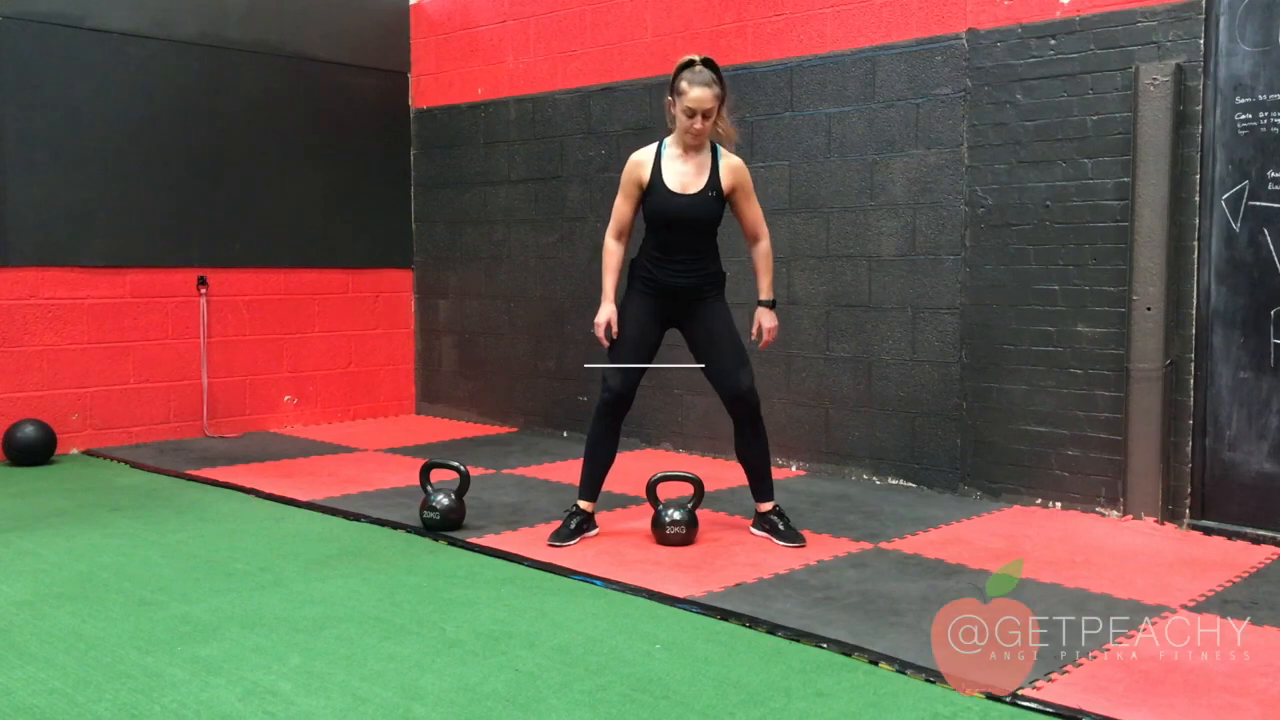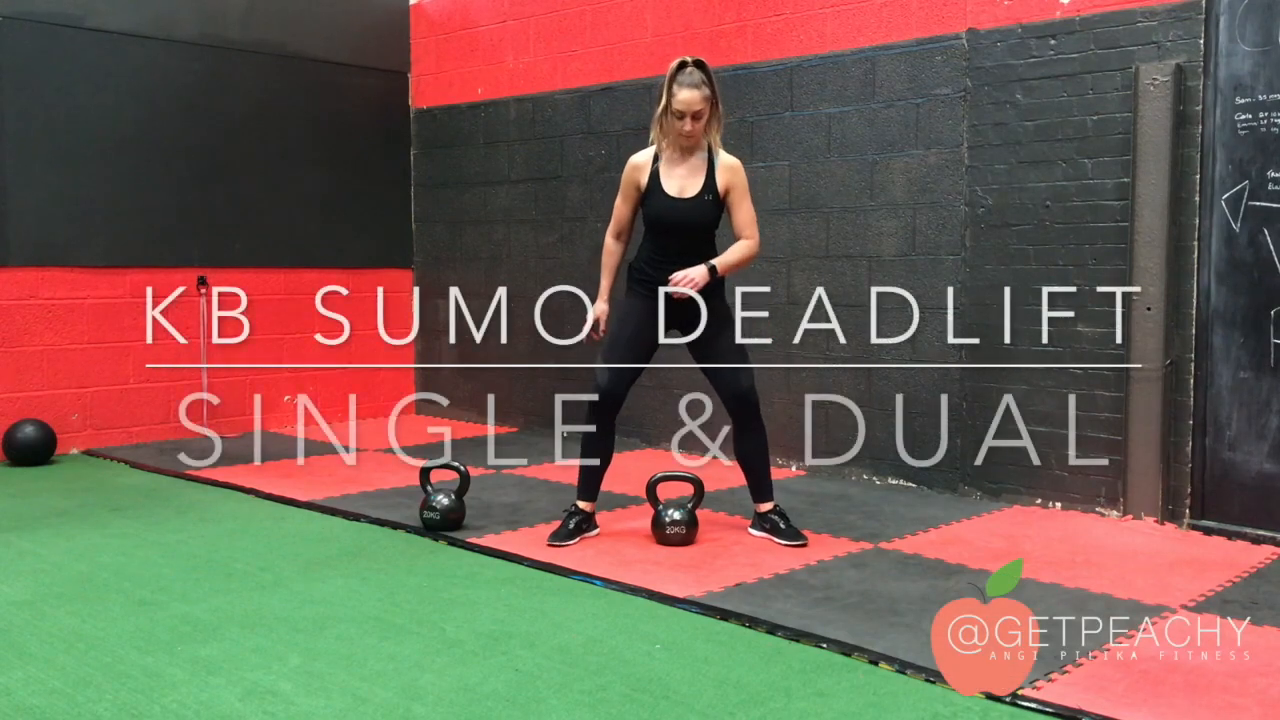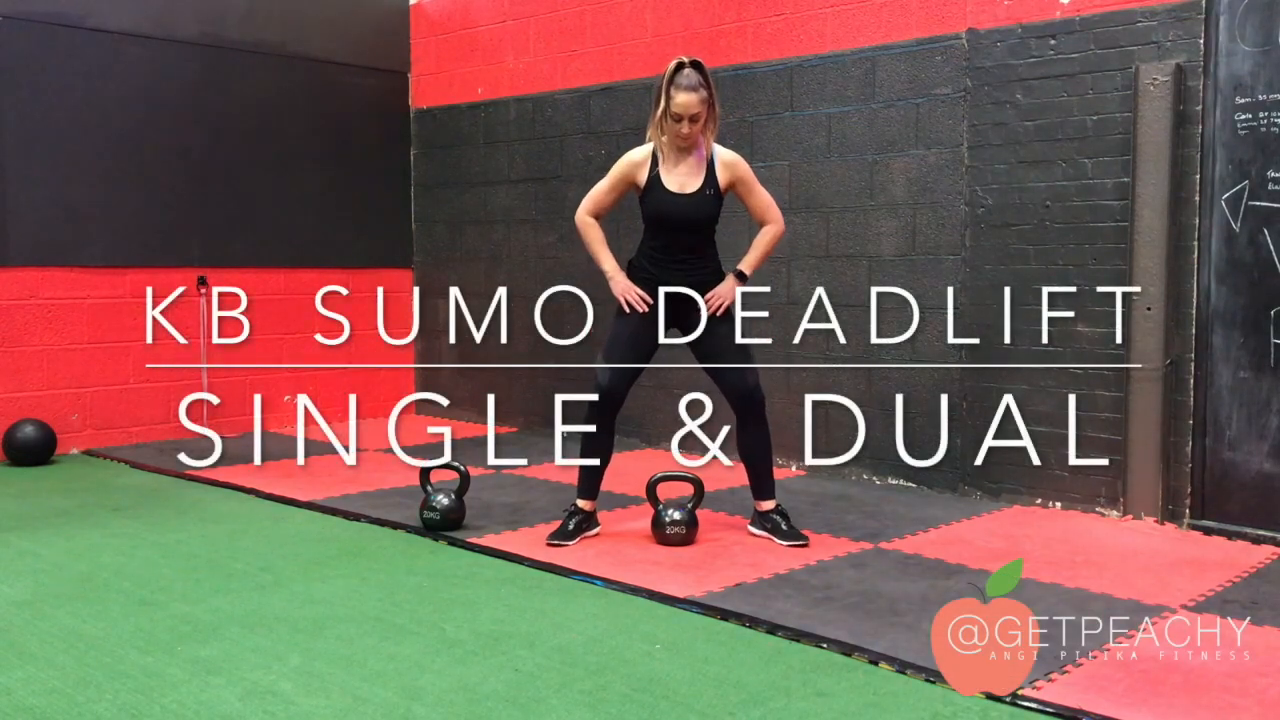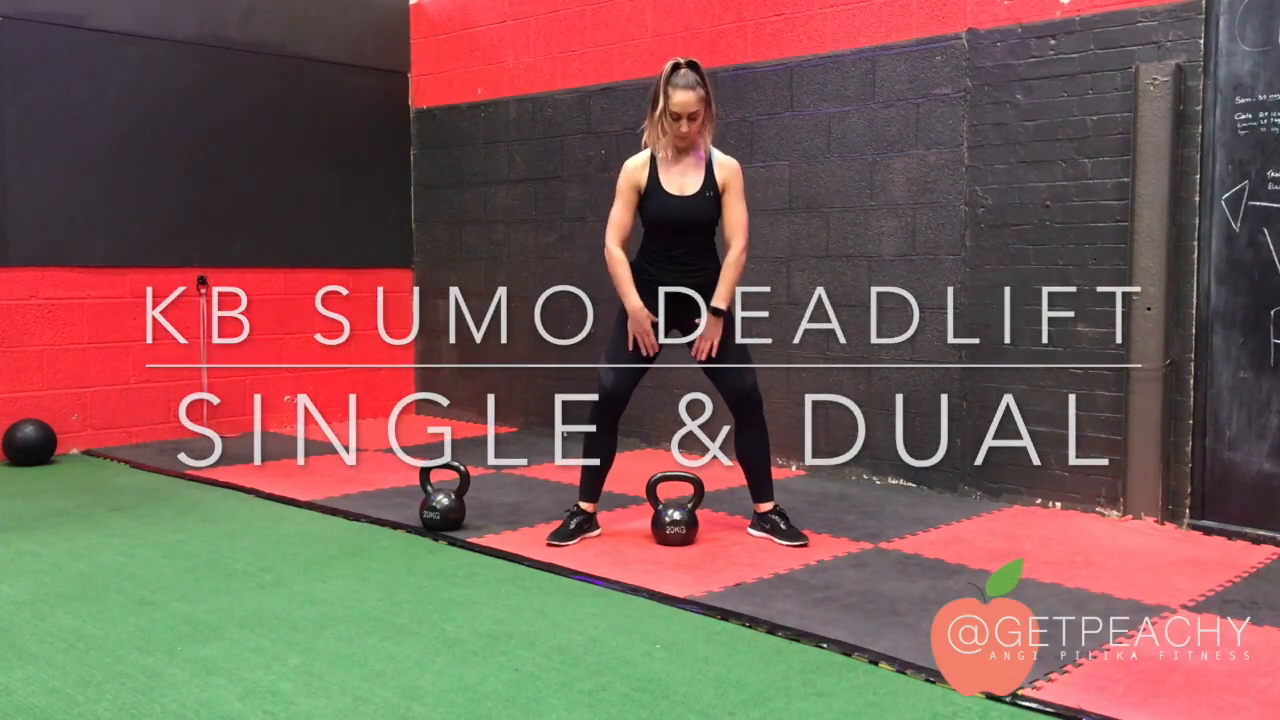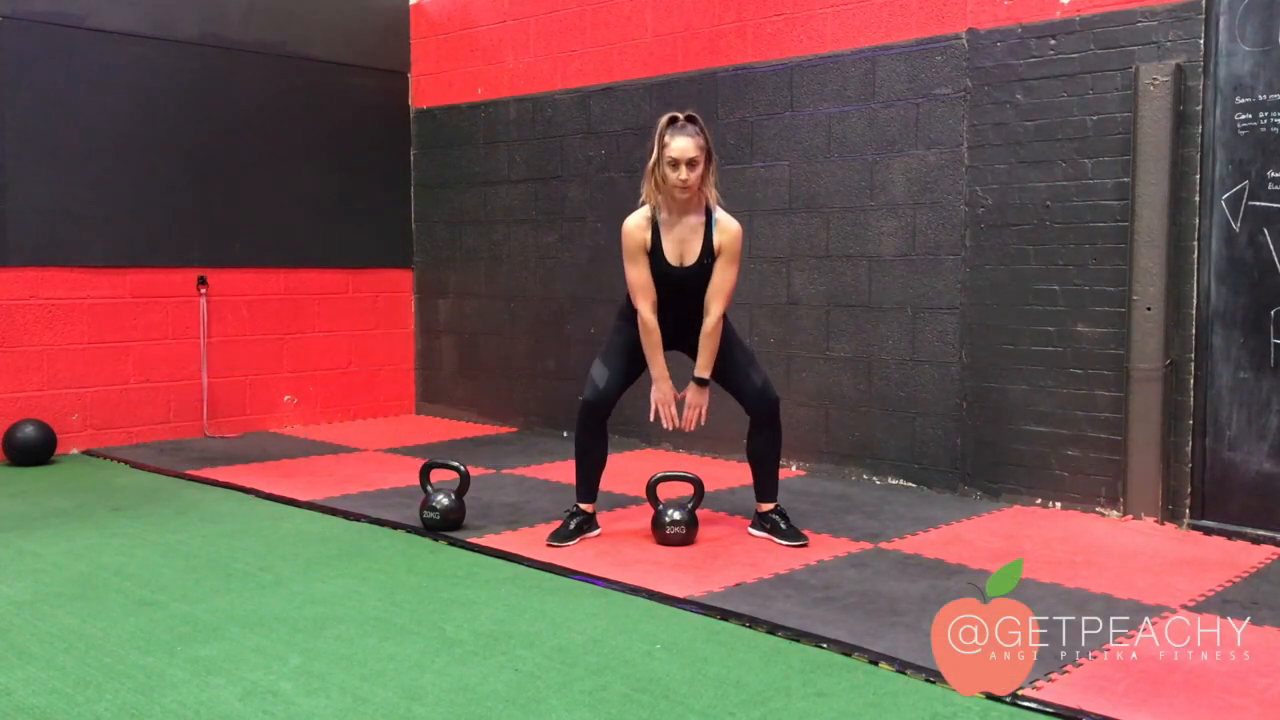
dt=1s
person 1, frame 1
left shoulder: (731, 168)
right shoulder: (642, 162)
left elbow: (759, 239)
right elbow: (616, 236)
left wrist: (766, 303)
right wrist: (607, 300)
left hip: (704, 298)
right hip: (646, 295)
left knee: (743, 397)
right knee: (613, 396)
left ankle: (767, 511)
right ankle: (583, 511)
person 1, frame 2
left shoulder: (728, 168)
right shoulder: (640, 165)
left elbow: (749, 241)
right elbow: (616, 236)
left wrist: (708, 269)
right wrist: (602, 298)
left hip: (704, 299)
right hip: (645, 295)
left knee: (743, 398)
right knee: (605, 393)
left ankle: (766, 512)
right ankle: (583, 512)
person 1, frame 3
left shoulder: (727, 163)
right shoulder: (639, 161)
left elbow: (772, 222)
right elbow: (586, 215)
left wrist: (738, 277)
right wrist: (614, 275)
left hip: (705, 296)
right hip: (647, 292)
left knee: (748, 394)
right knee: (605, 393)
left ankle: (766, 511)
right ankle: (583, 511)
person 1, frame 4
left shoulder: (725, 168)
right shoulder: (637, 168)
left elbow: (737, 246)
right elbow: (613, 244)
left wrist: (718, 312)
right wrist: (634, 307)
left hip: (705, 298)
right hip: (647, 297)
left knee: (747, 400)
right knee: (608, 399)
left ankle: (766, 512)
right ankle: (584, 512)
person 1, frame 5
left shoulder: (727, 230)
right shoulder: (636, 227)
left elbow: (713, 313)
right elbow: (646, 311)
left wrist: (700, 382)
right wrist: (660, 381)
left hip: (702, 327)
right hip: (642, 326)
left knee: (765, 402)
right knee: (594, 402)
left ankle: (767, 513)
right ankle: (583, 513)
